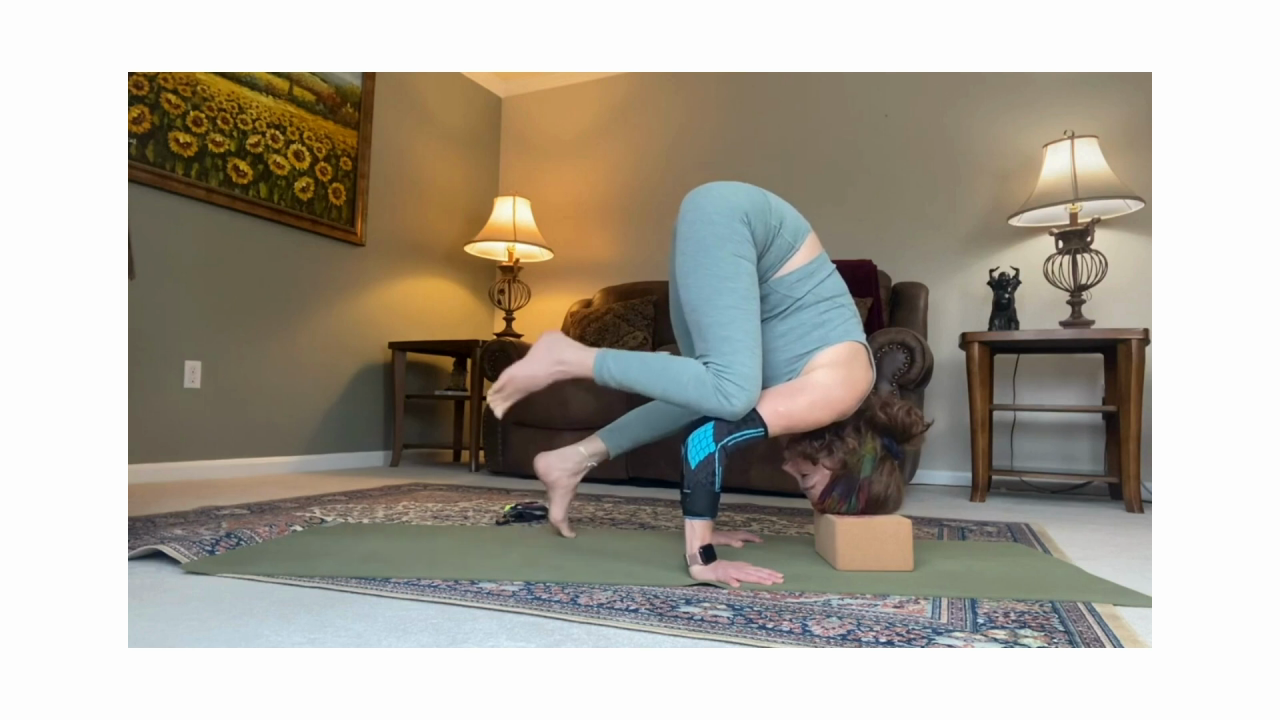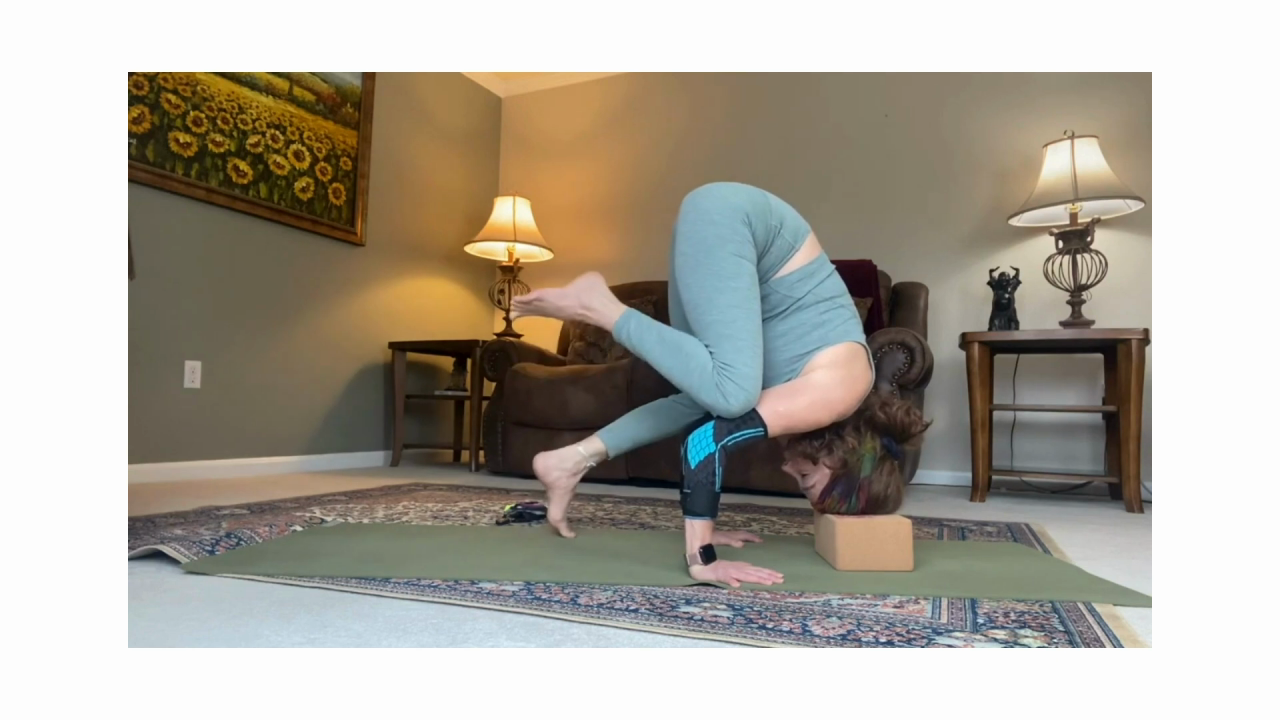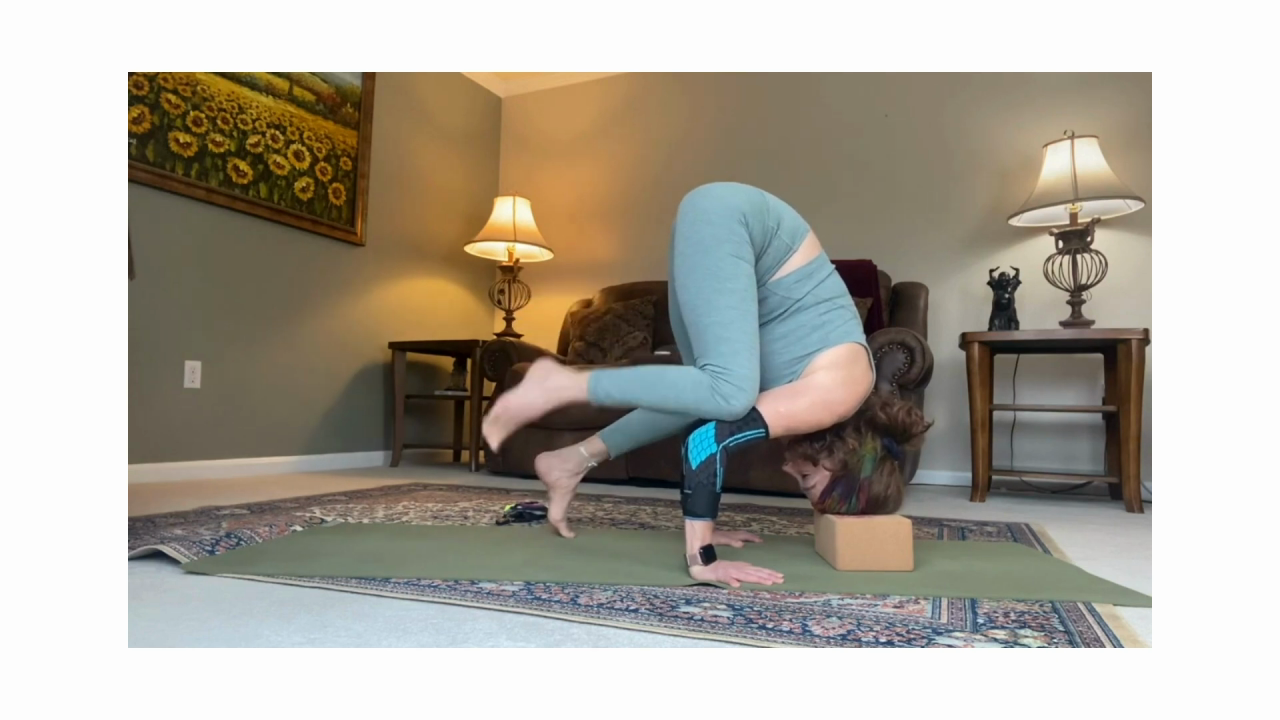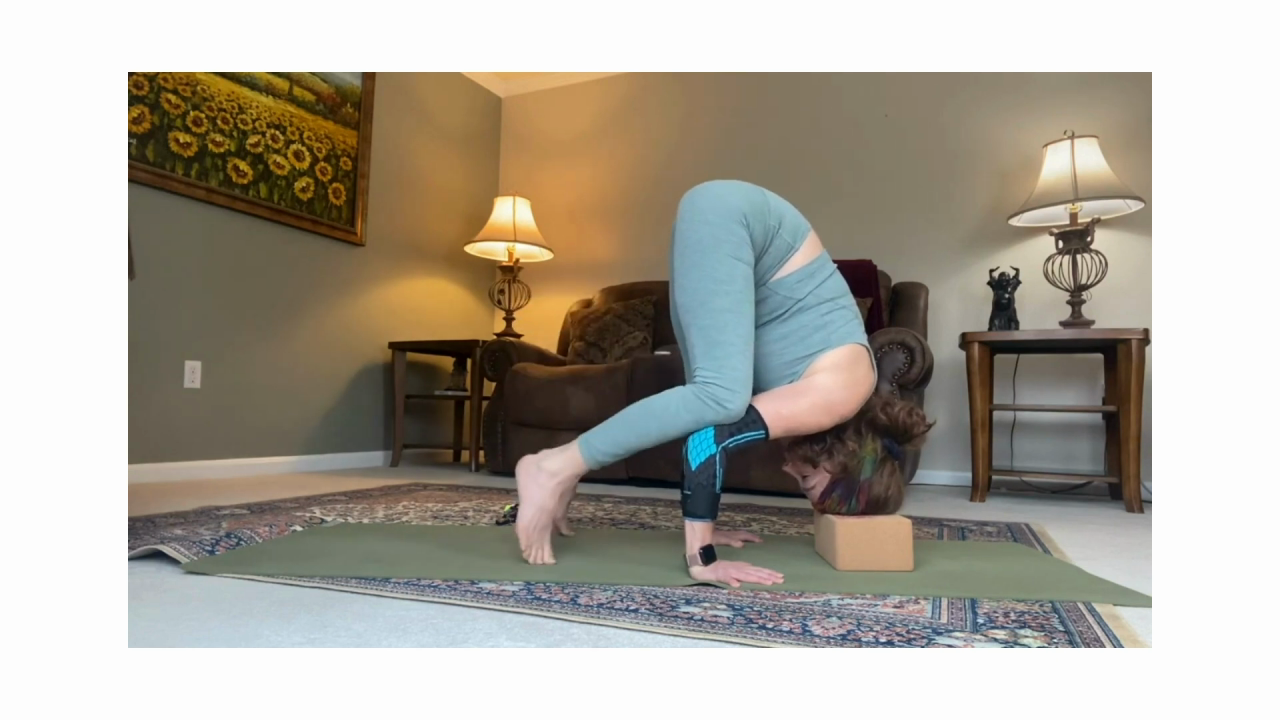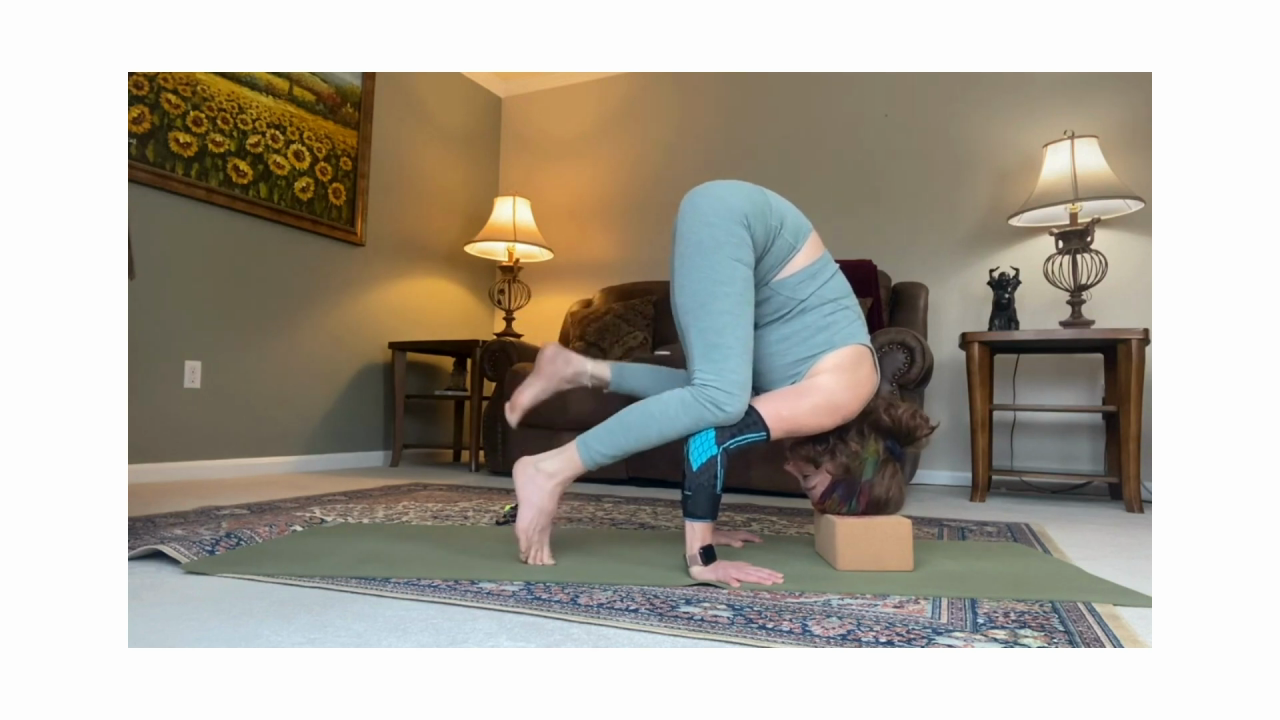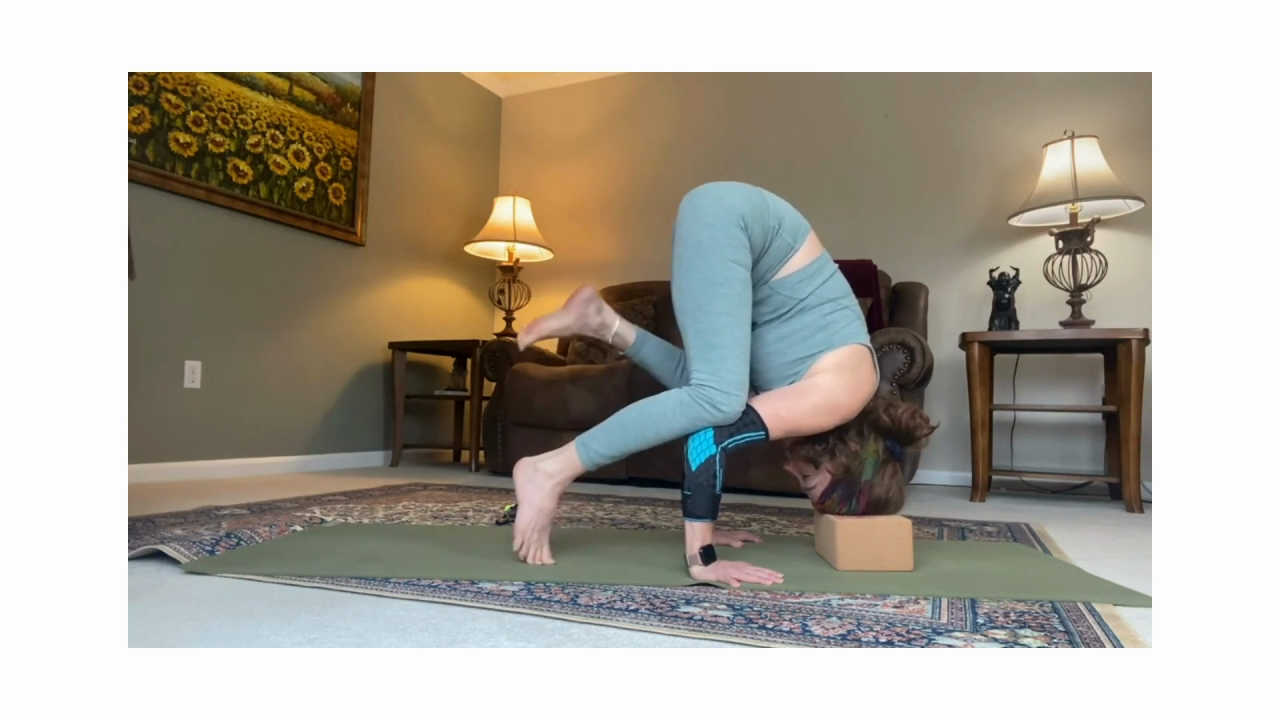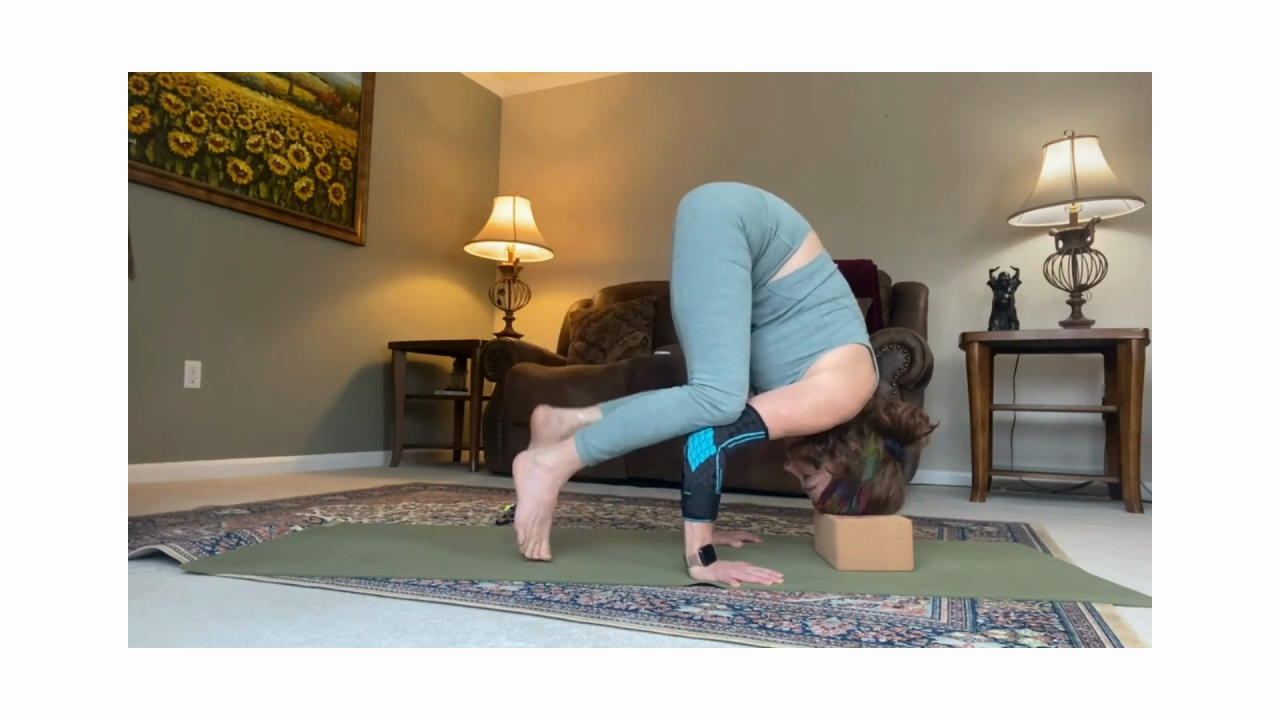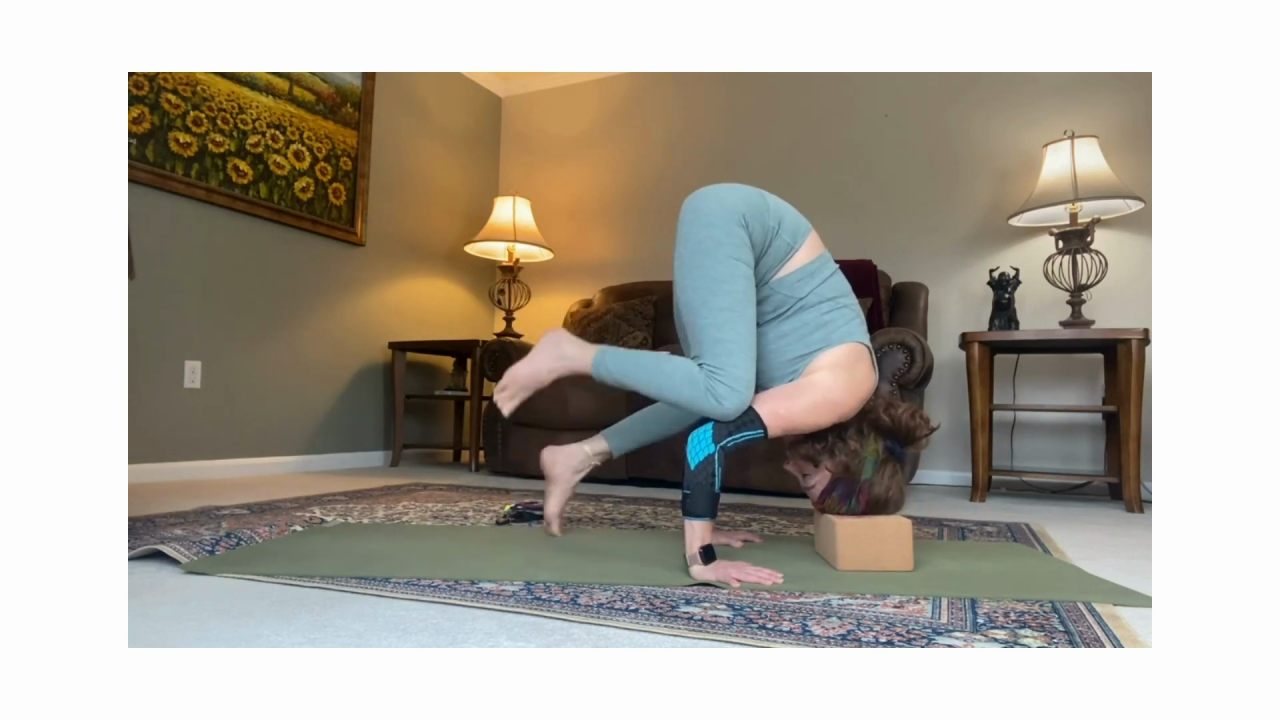
dt=0.5s
person 1, frame 1
left shoulder: (843, 383)
right shoulder: (838, 392)
right elbow: (711, 440)
left wrist: (704, 531)
right wrist: (701, 559)
left hip: (734, 223)
left knee: (707, 396)
right knee: (729, 396)
left ankle: (573, 461)
right ankle: (567, 358)
person 1, frame 2
left shoulder: (838, 384)
right shoulder: (836, 392)
right elbow: (710, 441)
left wrist: (704, 528)
right wrist: (701, 560)
left hip: (732, 226)
left knee: (707, 397)
right knee: (729, 393)
left ankle: (572, 461)
right ankle: (600, 308)
person 1, frame 3
left shoulder: (842, 382)
right shoulder: (837, 394)
right elbow: (712, 441)
left wrist: (703, 528)
right wrist: (701, 559)
left hip: (733, 225)
right hip: (725, 218)
left knee: (707, 397)
right knee: (728, 396)
left ankle: (575, 460)
right ankle: (562, 385)
person 1, frame 4
left shoulder: (841, 384)
right shoulder: (837, 397)
right elbow: (713, 440)
left wrist: (703, 526)
right wrist: (701, 559)
left hip: (737, 225)
left knee: (708, 399)
right knee: (720, 399)
left ankle: (570, 458)
right ankle: (554, 471)
person 1, frame 5
left shoulder: (845, 384)
right shoulder: (840, 397)
right elbow: (716, 442)
left wrist: (704, 529)
right wrist: (701, 558)
left hip: (736, 222)
left knee: (711, 399)
right knee: (720, 402)
left ankle: (578, 370)
right ankle: (550, 472)
person 1, frame 6
left shoulder: (838, 390)
right shoulder: (838, 398)
right elbow: (713, 440)
left wrist: (704, 528)
right wrist: (700, 560)
left hip: (738, 225)
left knee: (709, 395)
right knee: (717, 401)
left ankle: (601, 322)
right ankle: (550, 472)
person 1, frame 7
left shoulder: (843, 385)
right shoulder: (838, 397)
right elbow: (713, 440)
left wrist: (704, 527)
right wrist: (701, 561)
left hip: (742, 226)
right hip: (725, 217)
left knee: (716, 401)
right knee: (718, 402)
left ankle: (573, 422)
right ankle: (551, 466)
person 1, frame 8
left shoulder: (844, 385)
right shoulder: (837, 396)
right elbow: (712, 440)
left wrist: (703, 531)
right wrist: (701, 560)
left hip: (737, 229)
right hip: (727, 220)
left knee: (710, 397)
right knee: (723, 396)
left ankle: (580, 458)
right ankle: (572, 355)
